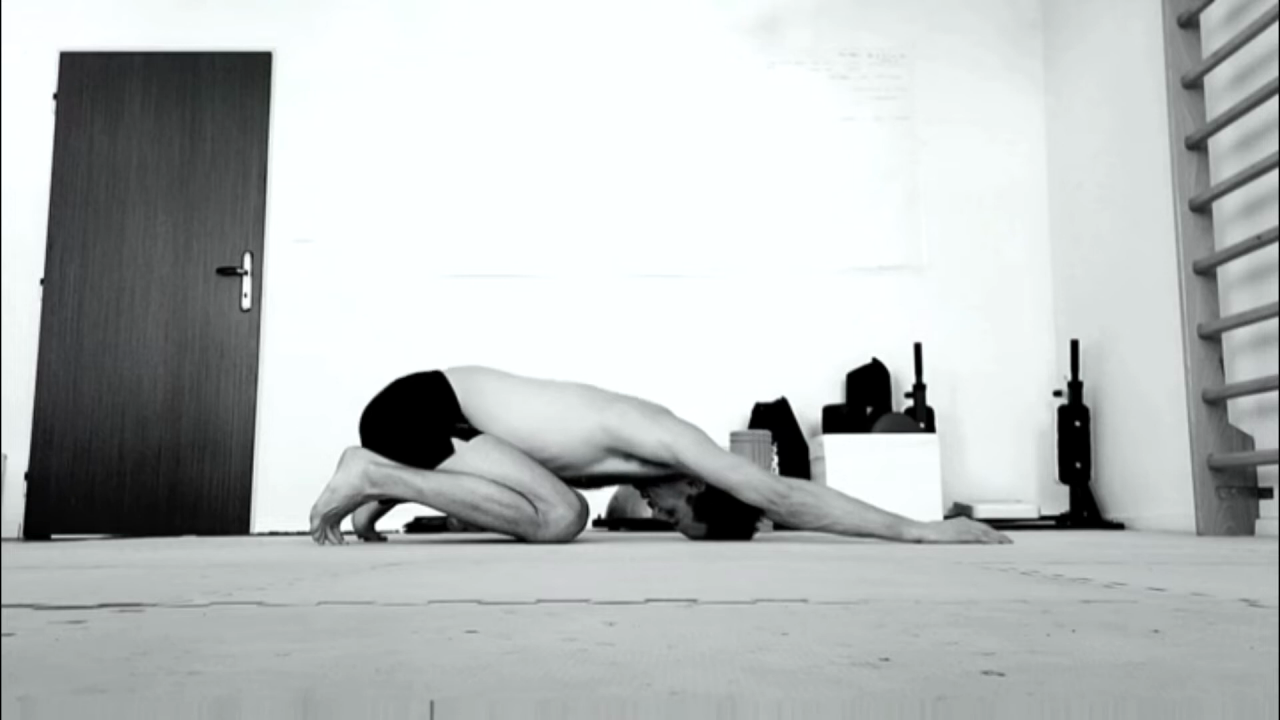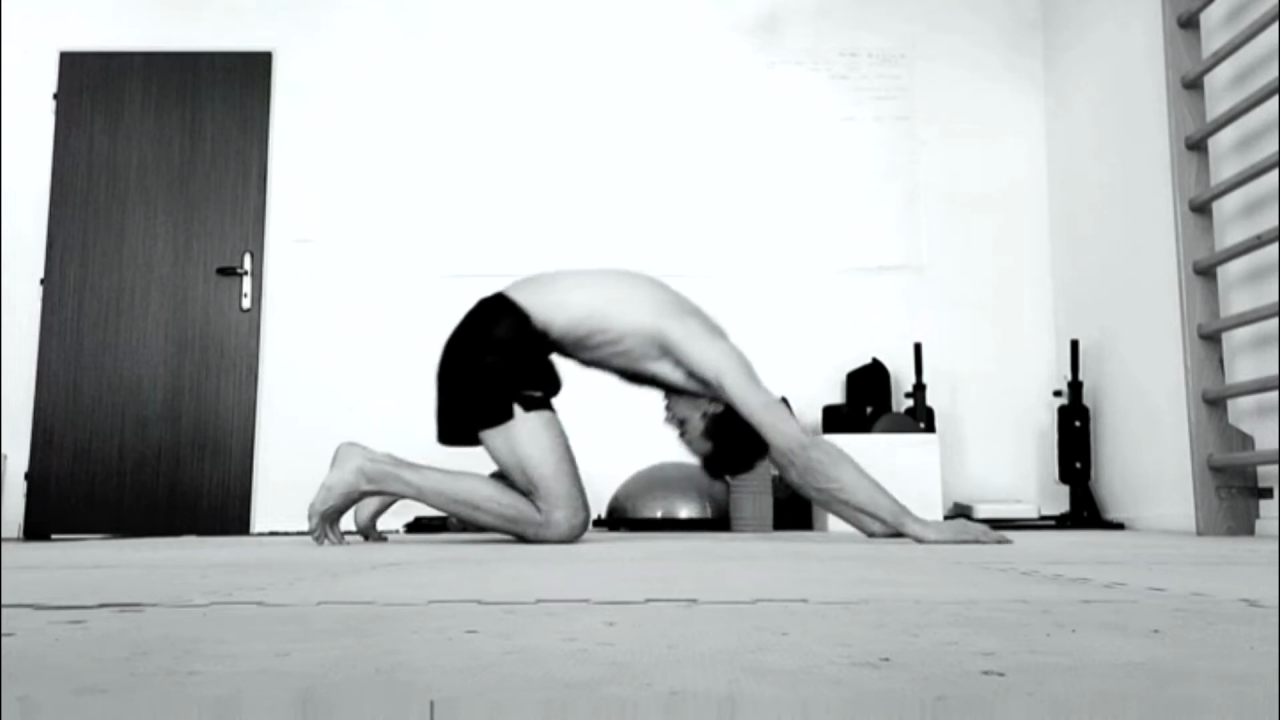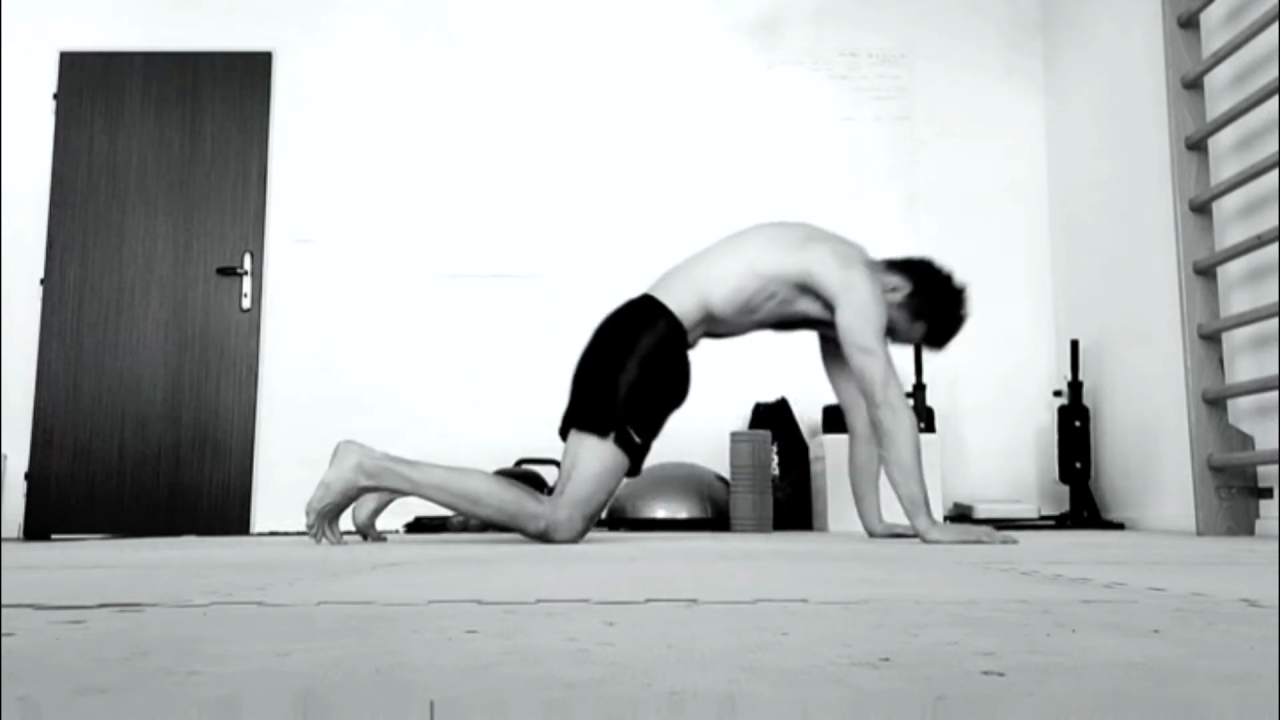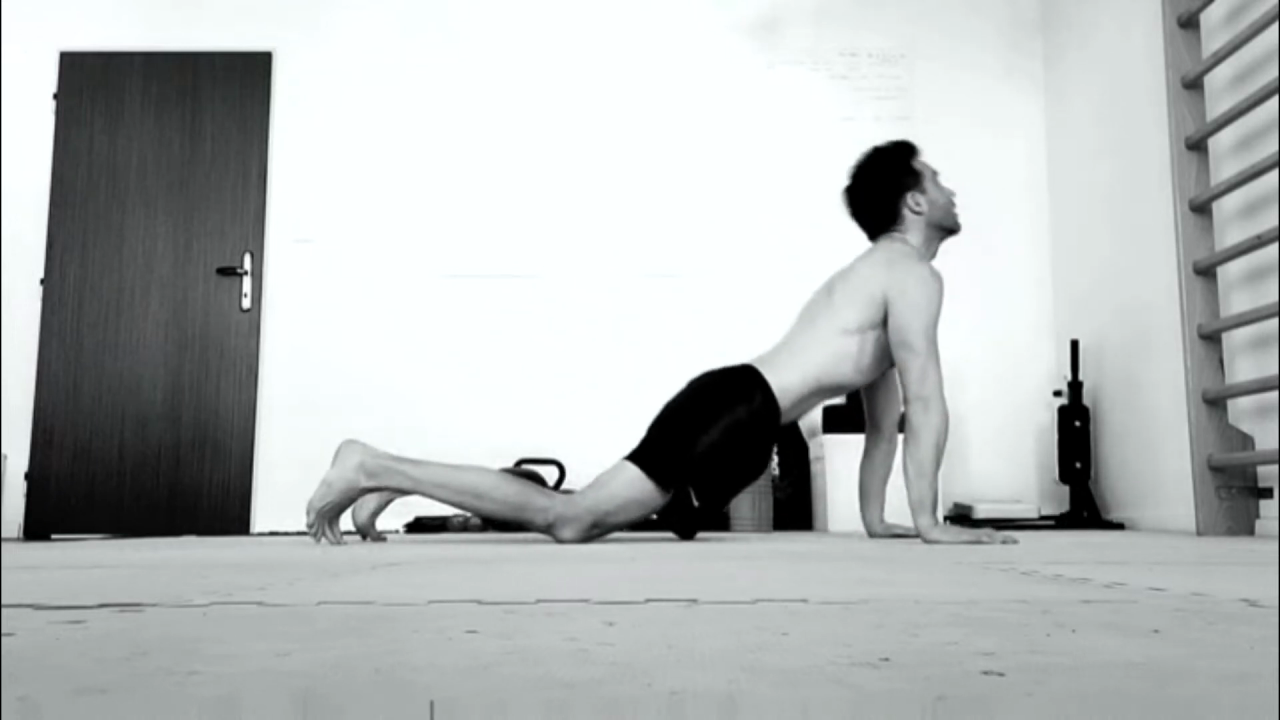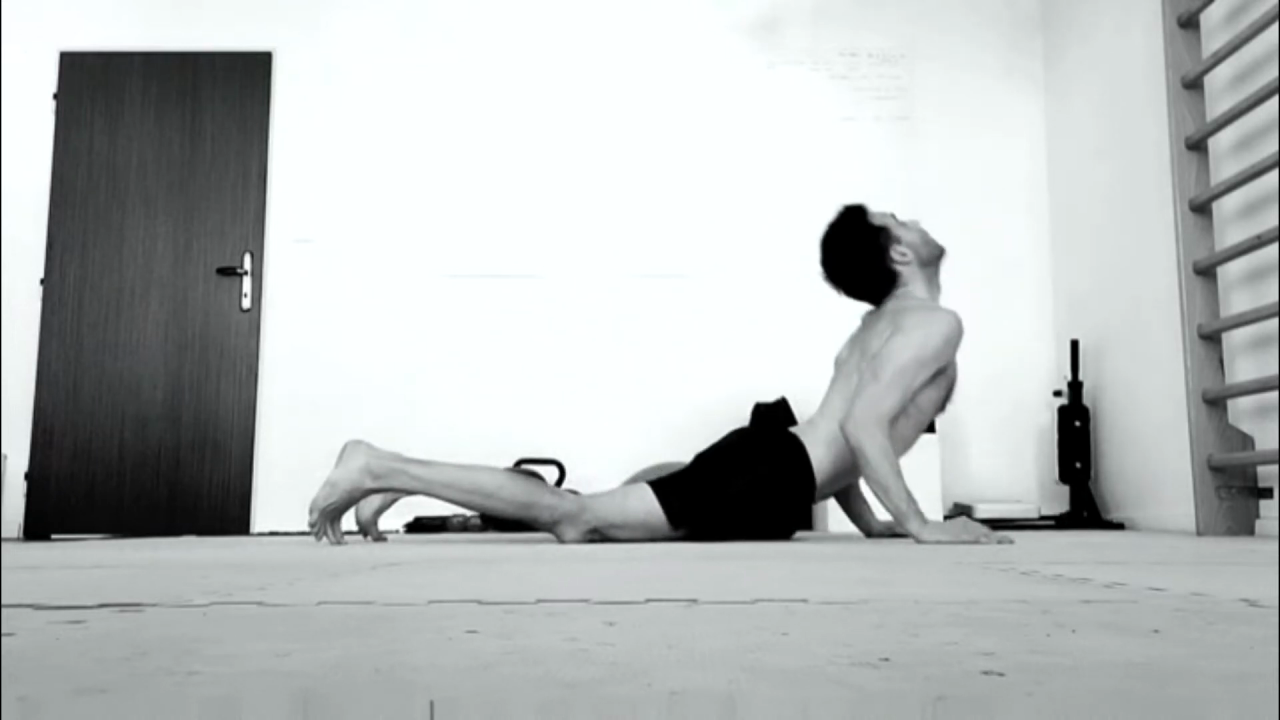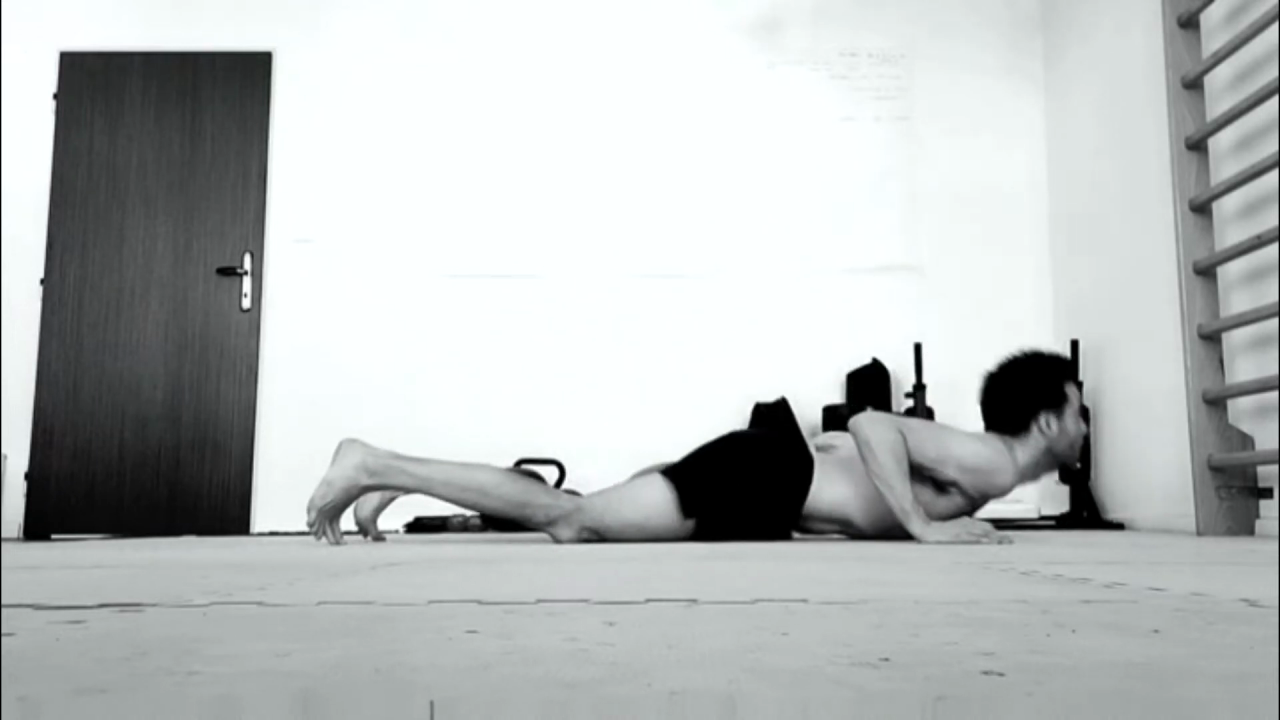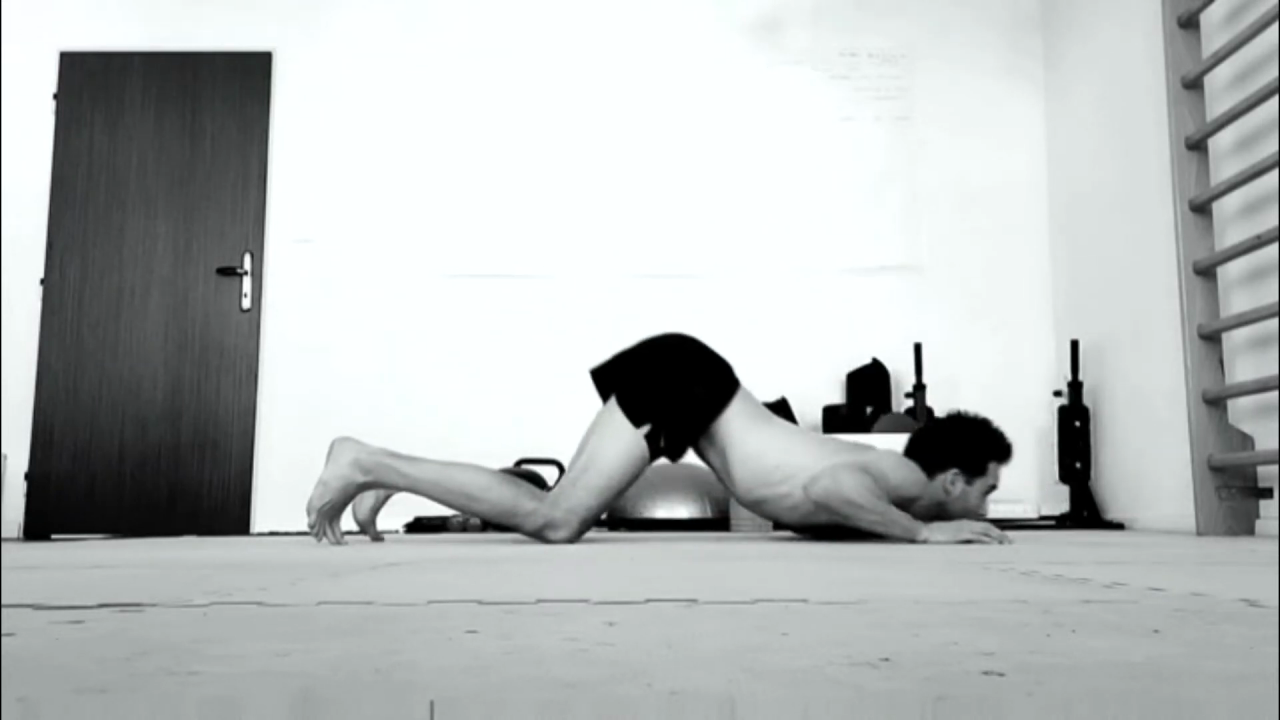
dt=0.7s
person 1, frame 1
left shoulder: (651, 436)
right shoulder: (662, 442)
left elbow: (777, 495)
right elbow: (782, 497)
left wrist: (907, 526)
right wrist: (917, 530)
left hip: (434, 406)
right hip: (415, 411)
left knee: (555, 508)
right knee: (556, 517)
left ankle: (387, 484)
right ankle: (375, 478)
person 1, frame 2
left shoulder: (696, 360)
right shoulder: (713, 359)
left elbow: (794, 458)
right elbow: (804, 453)
left wrist: (878, 527)
right wrist: (914, 526)
left hip: (502, 340)
right hip: (498, 341)
left knee: (547, 508)
right knee: (560, 523)
left ankle: (381, 479)
right ankle: (373, 473)
person 1, frame 3
left shoulder: (833, 292)
right shoulder: (853, 279)
left elbow: (859, 413)
right elbow: (889, 407)
left wrist: (874, 522)
right wrist: (924, 522)
left hip: (647, 343)
right hip: (646, 341)
left knee: (564, 511)
right knee: (559, 522)
left ankle: (384, 476)
right ankle: (371, 470)
person 1, frame 4
left shoulder: (879, 273)
right shoulder: (913, 275)
left elbow: (883, 412)
right elbow: (926, 404)
left wrist: (875, 519)
right wrist: (928, 523)
left hip: (726, 403)
right hip: (737, 413)
left knee: (567, 509)
right knee: (569, 519)
left ankle: (382, 476)
right ankle: (375, 471)
person 1, frame 5
left shoulder: (878, 325)
right shoulder: (936, 322)
right elbow: (863, 424)
left wrist: (870, 523)
right wrist: (917, 523)
left hip: (766, 459)
right hip: (770, 476)
left knee: (571, 512)
right knee: (575, 519)
left ankle: (391, 476)
right ankle: (382, 470)
person 1, frame 6
left shoulder: (971, 450)
right shoulder: (993, 465)
right elbow: (871, 424)
left wrist: (923, 510)
right wrist: (923, 525)
left hip: (769, 462)
right hip: (760, 474)
left knee: (571, 513)
right knee: (572, 516)
left ankle: (388, 481)
right ankle: (374, 467)
person 1, frame 7
left shoulder: (880, 470)
right shoulder: (900, 479)
right elbow: (827, 486)
left wrist: (918, 525)
right wrist: (923, 533)
left hip: (681, 378)
right hip: (678, 377)
left knee: (556, 513)
right knee: (556, 523)
left ankle: (380, 471)
right ankle: (368, 465)
